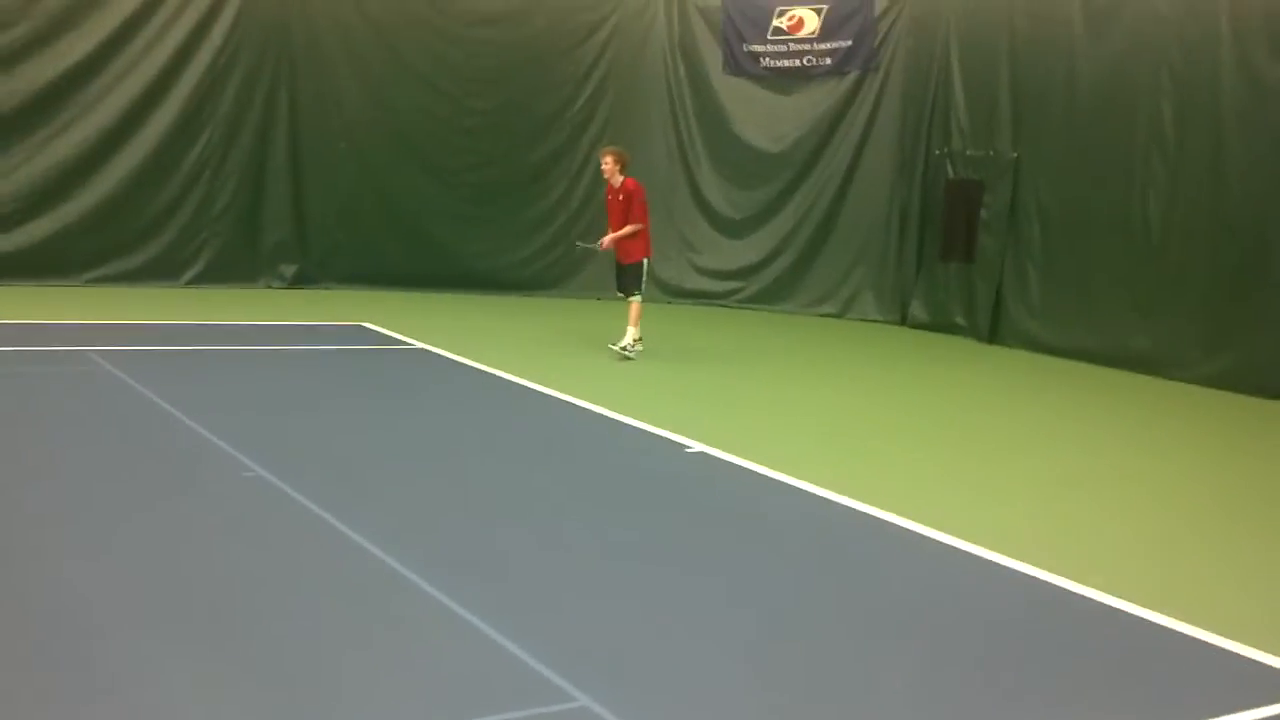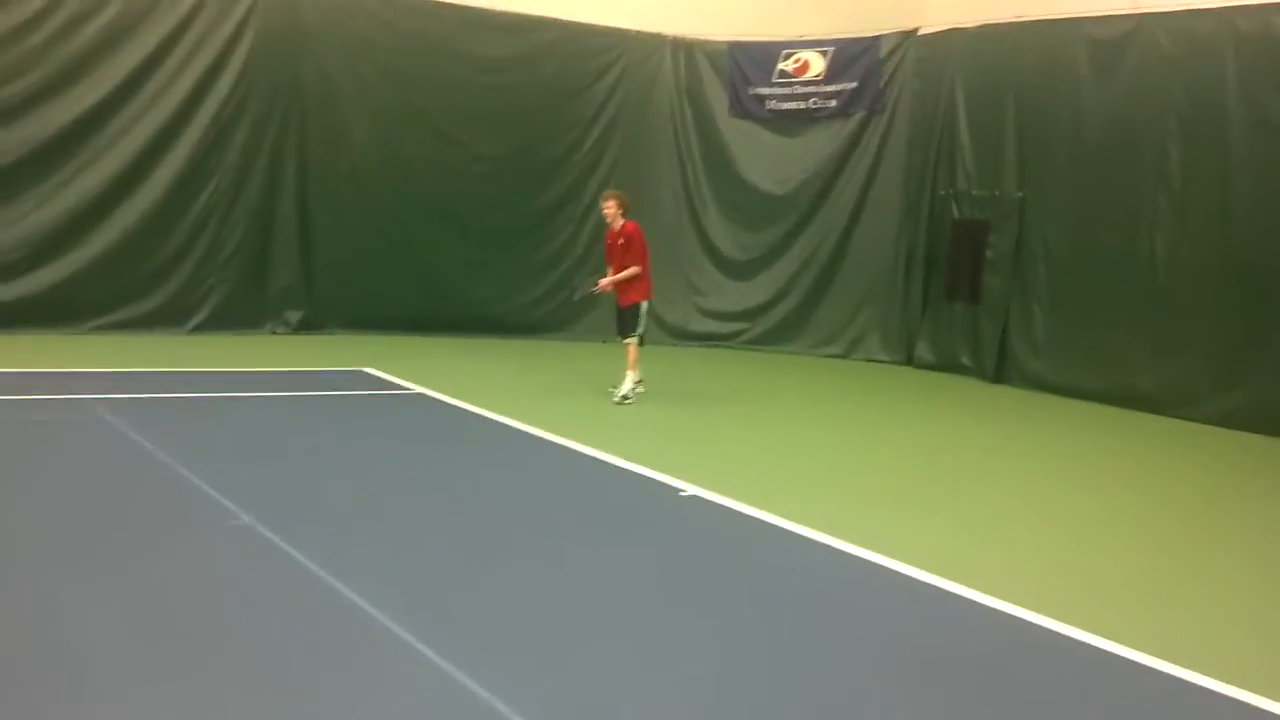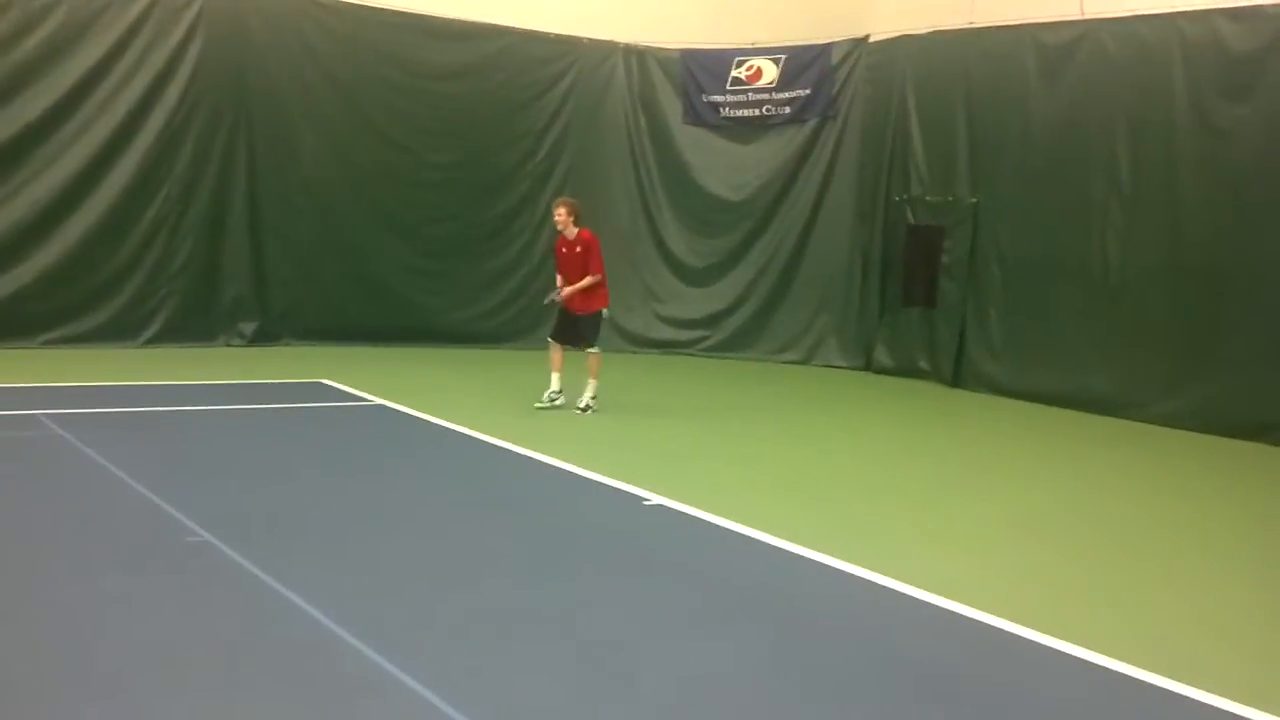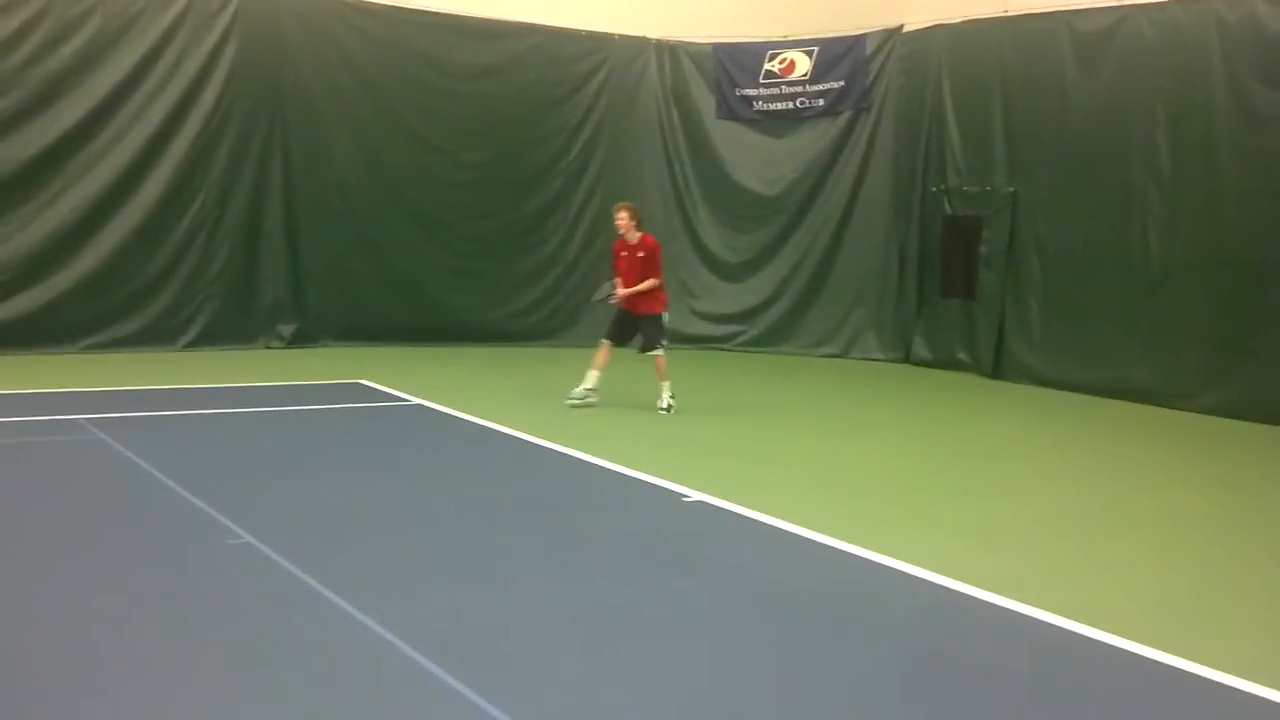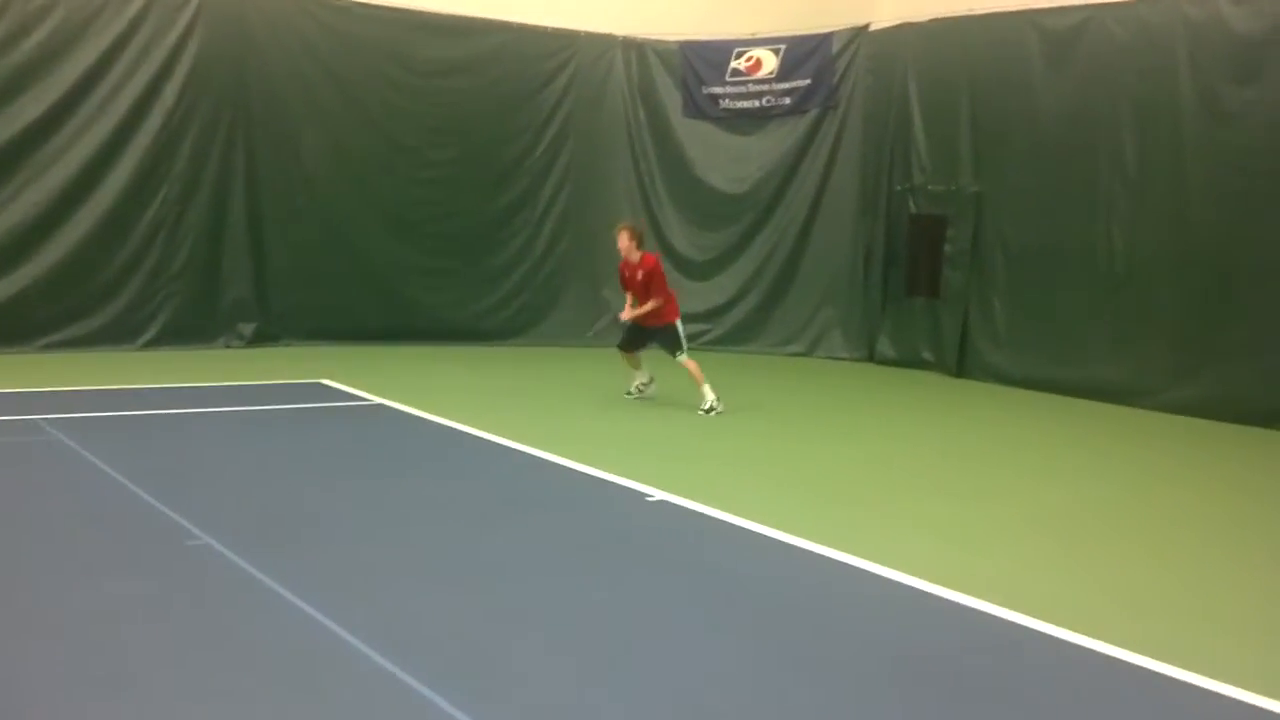
dt=0.4s
person 1, frame 1
left shoulder: (633, 188)
right shoulder: (609, 190)
left elbow: (638, 224)
left wrist: (613, 237)
right wrist: (609, 238)
left hip: (637, 251)
right hip: (621, 251)
left knee: (634, 296)
right knee: (627, 295)
left ankle: (629, 341)
right ankle: (635, 338)
person 1, frame 2
left shoulder: (633, 231)
right shoulder: (610, 233)
left elbow: (637, 268)
left wrist: (611, 280)
right wrist: (609, 280)
left hip: (637, 294)
right hip: (622, 293)
left knee: (632, 338)
right knee: (627, 338)
left ankle: (629, 386)
right ankle: (636, 380)
person 1, frame 3
left shoulder: (588, 239)
right shoulder: (559, 243)
left elbow: (597, 275)
left wrist: (572, 289)
right wrist: (560, 289)
left hip: (593, 302)
right hip: (570, 302)
left knee: (591, 348)
right knee: (555, 341)
left ankle: (590, 396)
right ankle: (556, 390)
person 1, frame 4
left shoulder: (651, 244)
right shoulder: (618, 247)
left elbow: (656, 280)
left wrist: (630, 291)
right wrist: (619, 290)
left hip: (652, 306)
right hip: (628, 305)
left knee: (656, 350)
right knee: (607, 343)
left ankle: (666, 395)
right ankle: (589, 389)
person 1, frame 5
left shoulder: (651, 263)
right shoulder: (624, 266)
left elbow: (658, 299)
left wrist: (635, 313)
right wrist: (628, 308)
left hip: (666, 317)
right hip: (642, 317)
left knee: (682, 357)
right knee: (625, 348)
left ankle: (710, 398)
right ankle: (644, 382)
